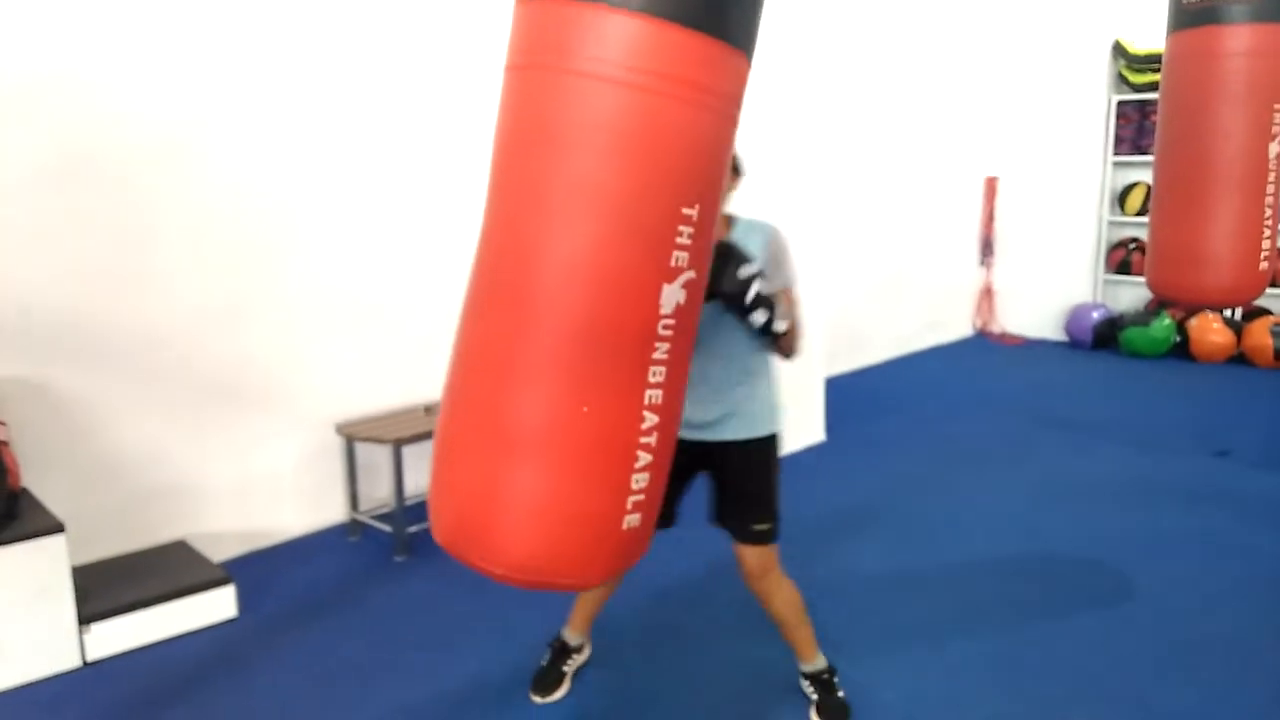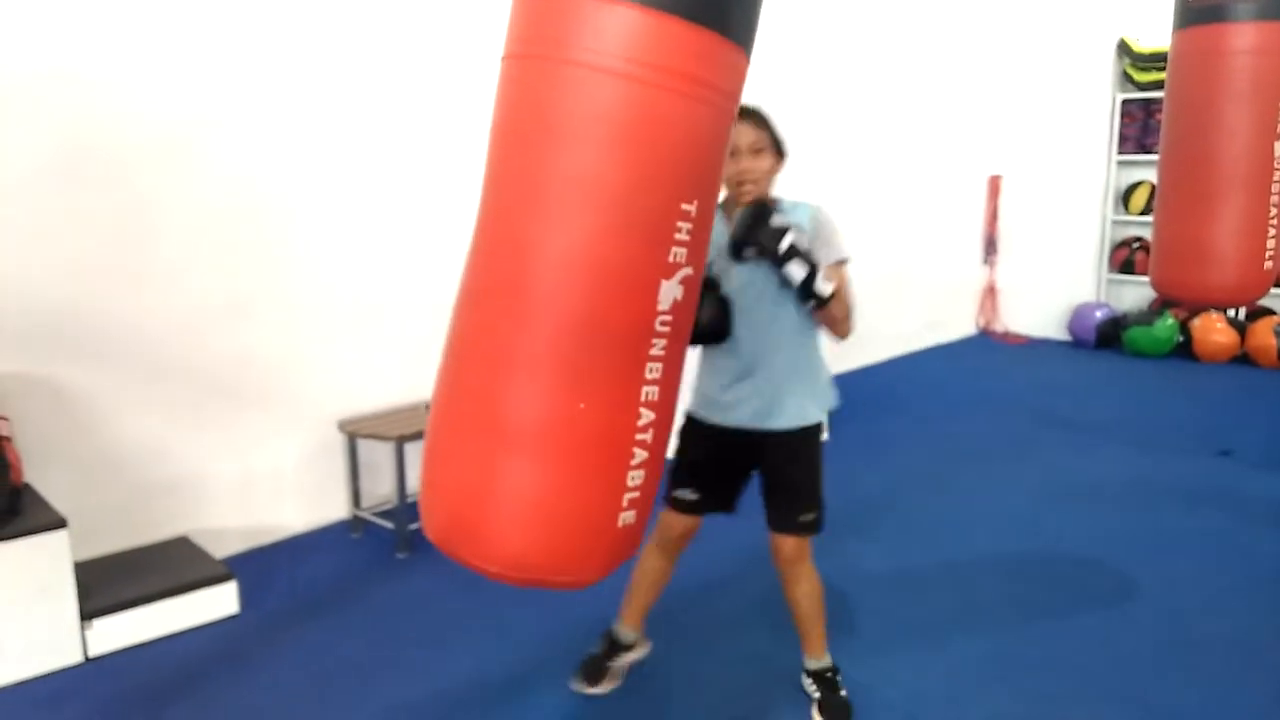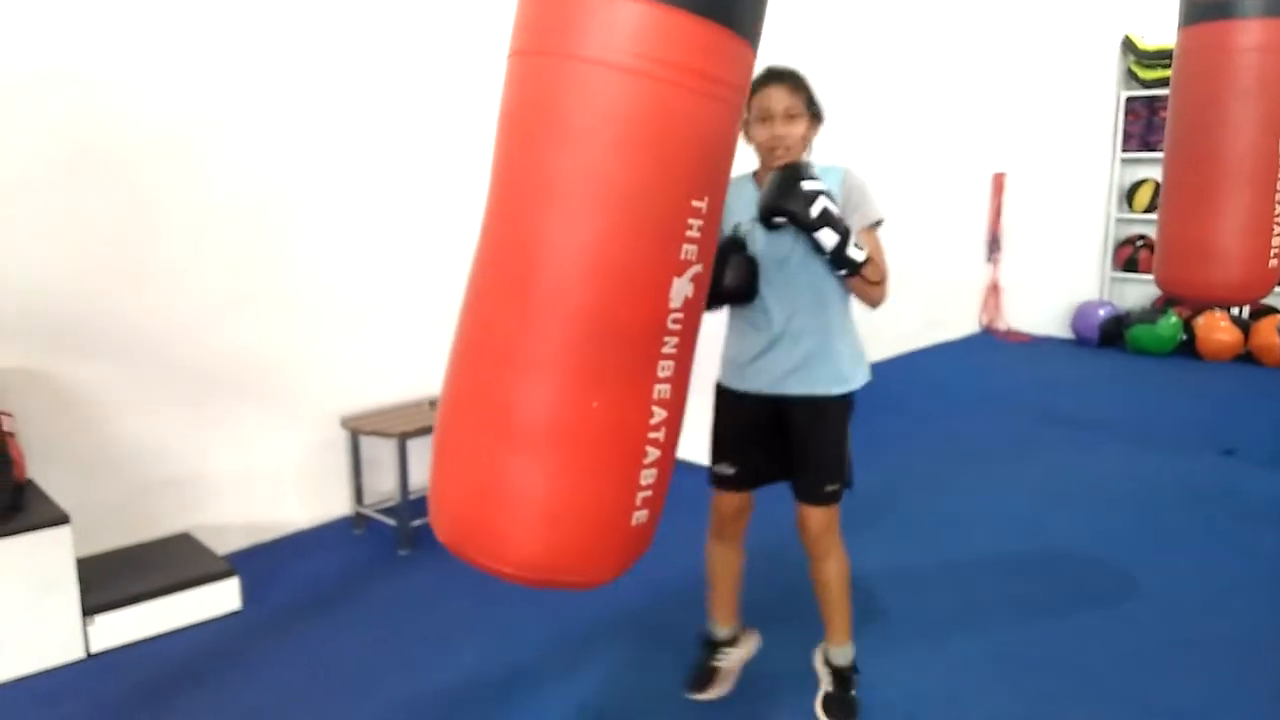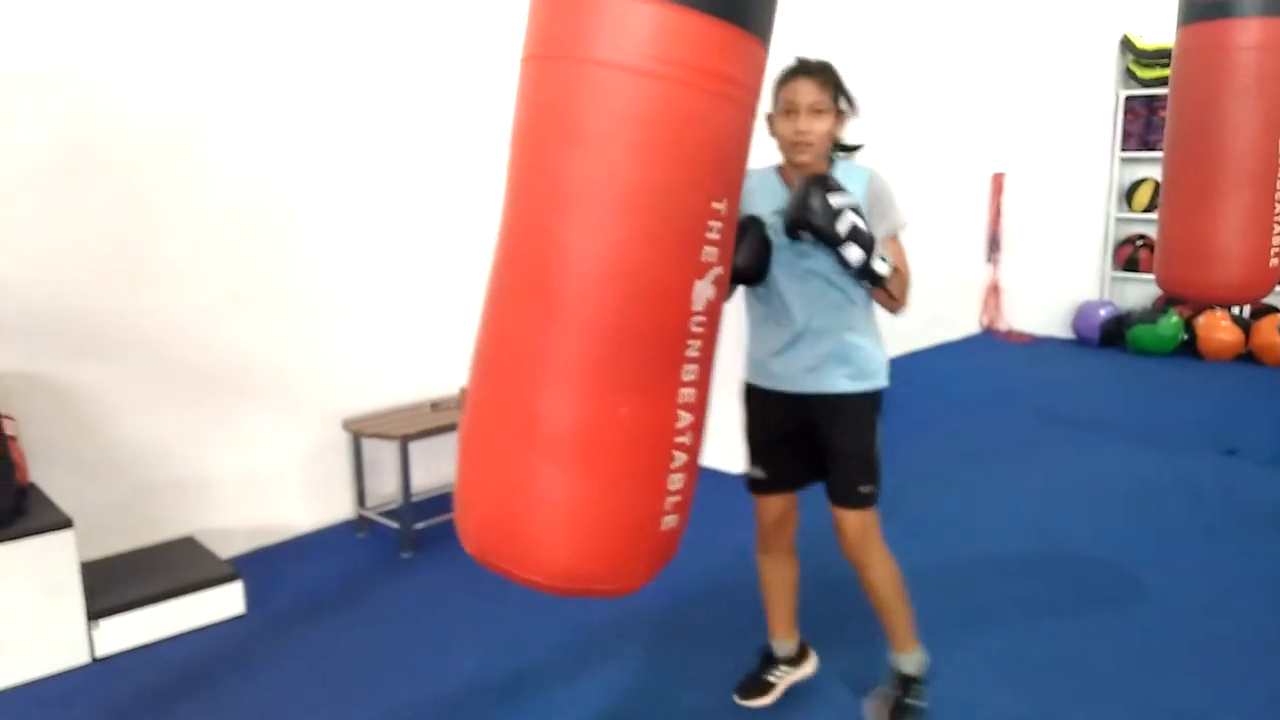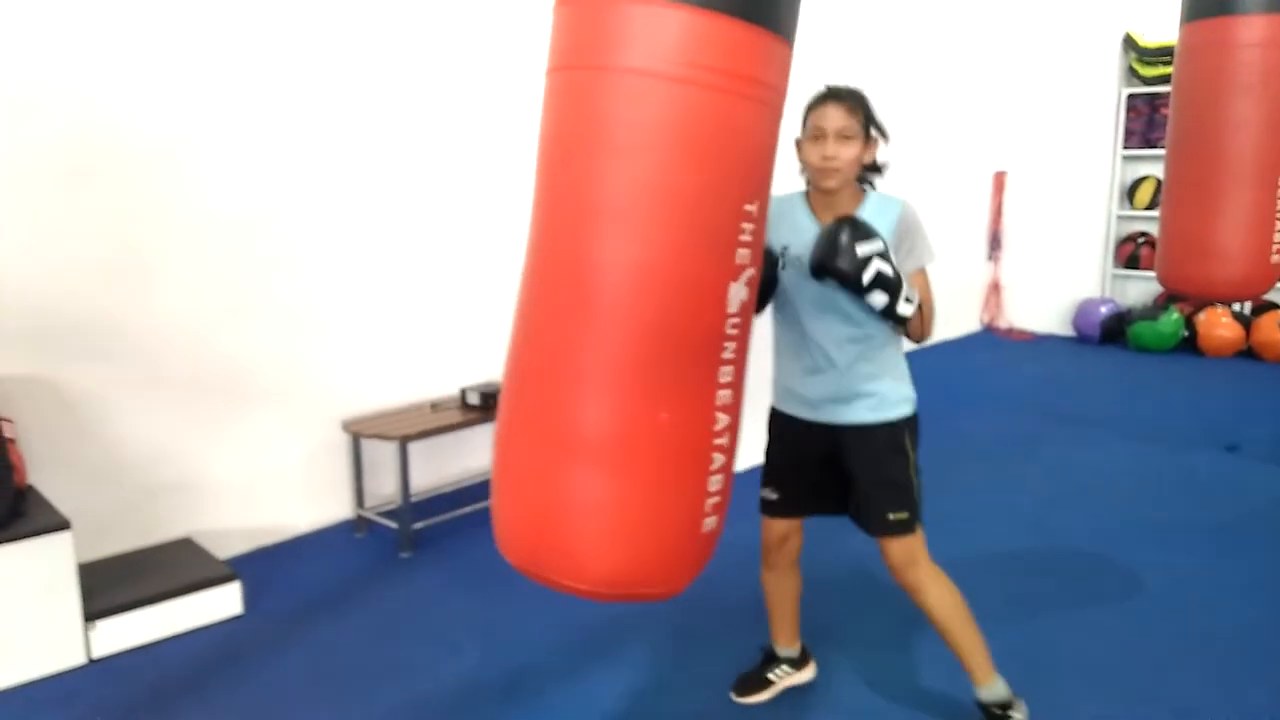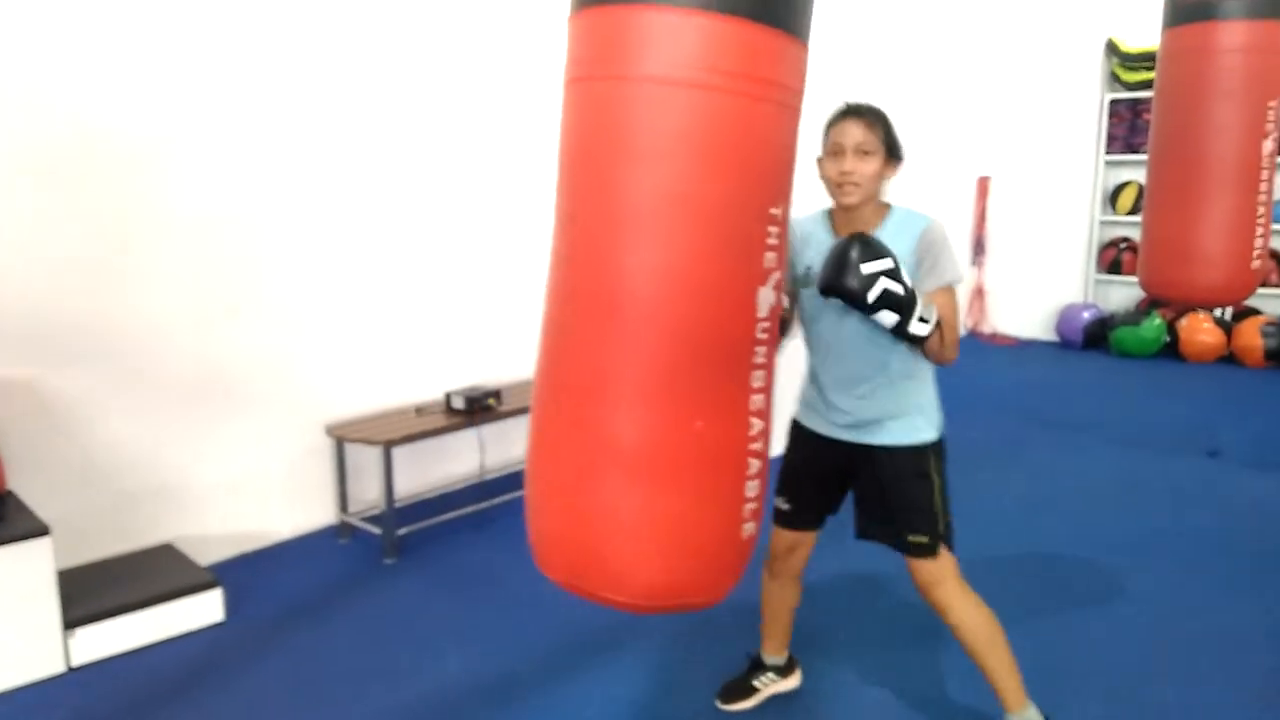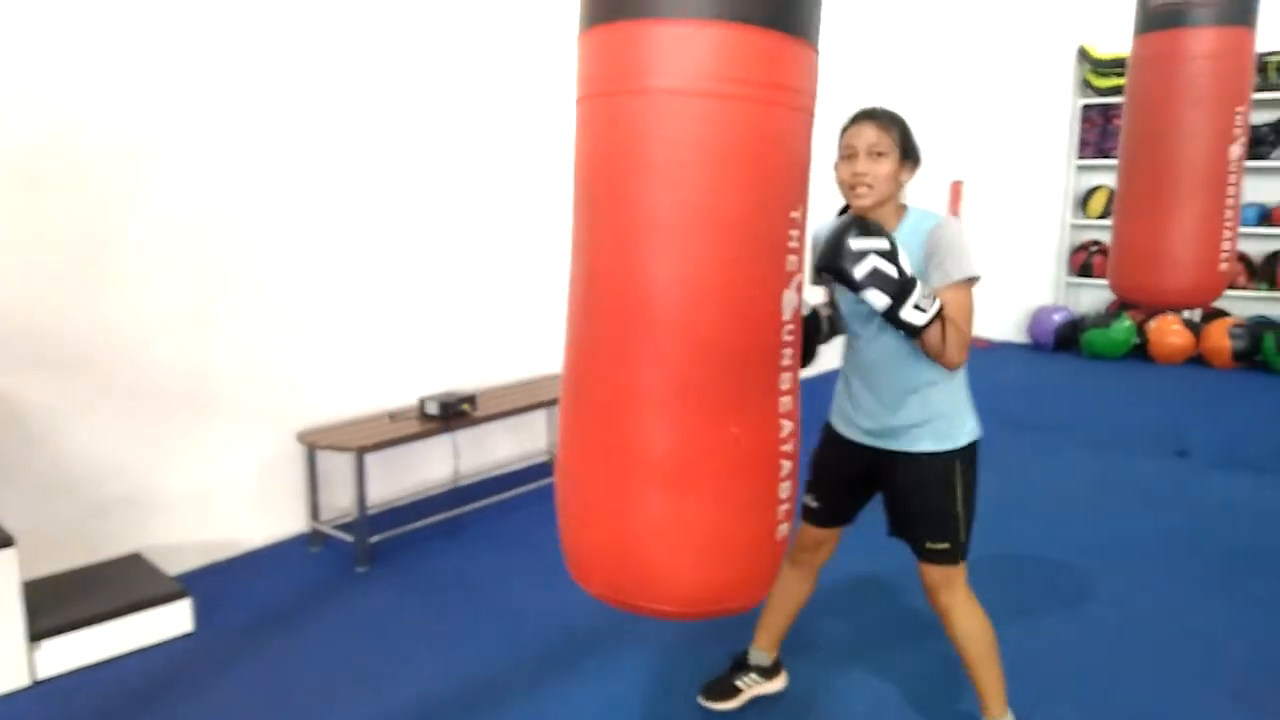
dt=0.1s
person 1, frame 1
left shoulder: (764, 241)
left elbow: (788, 344)
left wrist: (752, 296)
left hip: (745, 427)
right hip: (670, 426)
left knee: (760, 566)
left ankle: (816, 672)
right ankle: (572, 644)
person 1, frame 2
left shoulder: (808, 222)
left elbow: (840, 323)
left wrist: (795, 258)
right wrist: (690, 316)
left hip: (789, 413)
right hip: (716, 411)
left knee: (790, 551)
right knee: (671, 531)
left ankle: (819, 668)
right ankle: (624, 637)
person 1, frame 3
left shoulder: (843, 187)
right shoulder: (728, 197)
left elbow: (874, 290)
right elbow: (715, 288)
left wrist: (822, 222)
right wrist: (714, 279)
left hip: (822, 383)
right hip: (746, 382)
left knee: (818, 528)
right knee: (726, 512)
left ankle: (838, 659)
right ankle: (726, 638)
person 1, frame 4
left shoulder: (866, 186)
right shoulder: (749, 190)
left elbow: (896, 297)
left wrist: (851, 233)
right wrist: (727, 267)
left hip: (845, 383)
right hip: (771, 381)
left knee: (858, 533)
right knee: (773, 521)
left ankle: (908, 666)
right ankle: (788, 653)
person 1, frame 5
left shoulder: (896, 217)
right shoulder: (776, 216)
left elbow: (920, 328)
right elbow: (748, 299)
left wrist: (878, 278)
left hip: (875, 412)
right hip: (798, 408)
left knee: (906, 560)
right knee: (777, 539)
right ankle: (787, 656)
person 1, frame 6
left shoulder: (924, 235)
right shoulder: (800, 236)
left elbow: (944, 346)
left wrist: (892, 295)
left hip: (901, 434)
right hip: (821, 426)
left knee: (938, 581)
right knee: (784, 551)
right ankle: (774, 664)
person 1, frame 7
left shoulder: (940, 234)
right shoulder: (830, 237)
left elbow: (953, 350)
left wrist: (889, 283)
right wrist: (804, 332)
left hip: (932, 438)
right hip: (854, 426)
left knee: (944, 584)
right knee: (807, 548)
right ankle: (760, 664)
